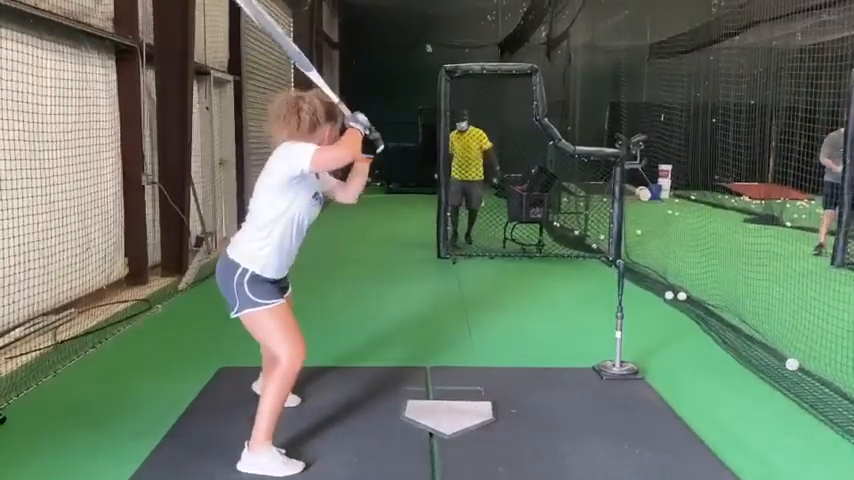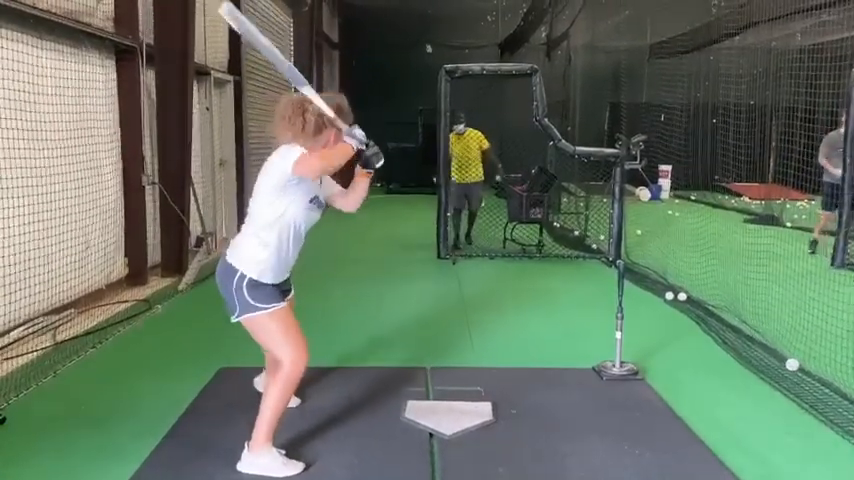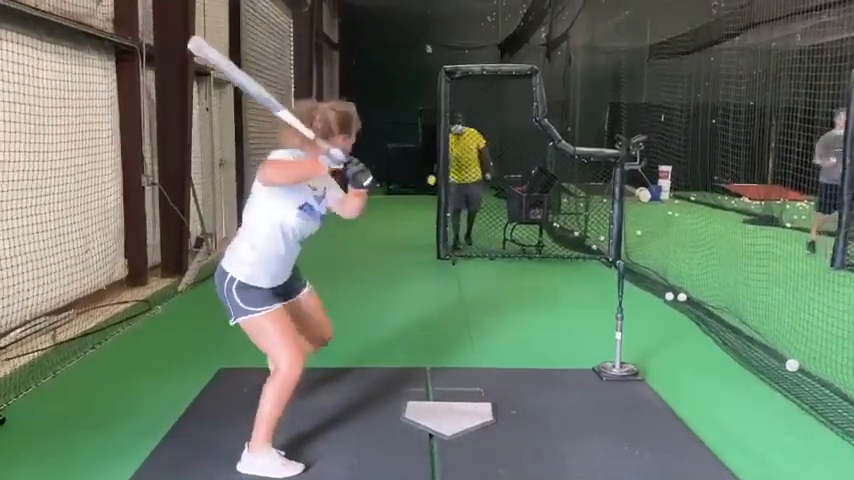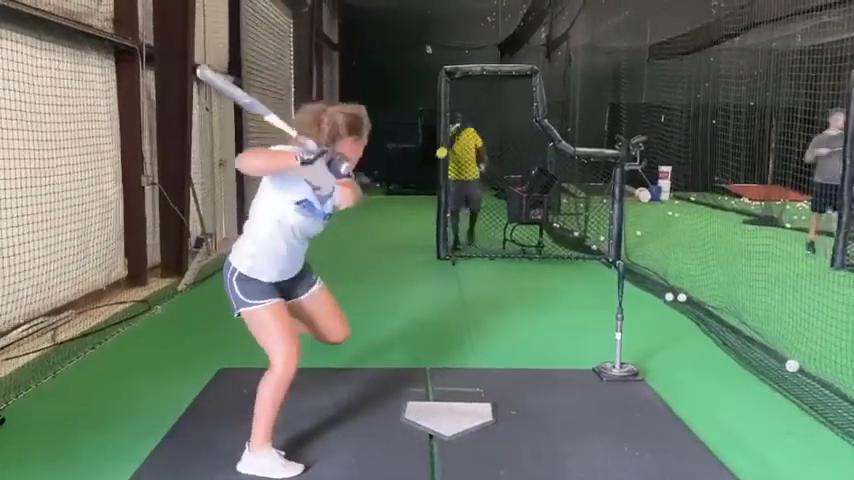
dt=0.2s
person 1, frame 1
left shoulder: (312, 170)
right shoulder: (292, 154)
left elbow: (348, 194)
right elbow: (341, 155)
left wrist: (366, 152)
right wrist: (357, 128)
left hip: (269, 270)
right hip: (245, 273)
left knee: (279, 334)
right knee: (292, 354)
left ankle: (266, 382)
person 1, frame 2
left shoulder: (317, 174)
right shoulder: (288, 156)
left elbow: (349, 203)
right elbow: (315, 164)
left wrist: (366, 166)
right wrist: (352, 145)
left hip: (274, 273)
right hip: (246, 277)
left knee: (285, 339)
right knee: (294, 359)
left ankle: (268, 380)
person 1, frame 3
left shoulder: (323, 182)
right shoulder: (289, 160)
left elbow: (351, 211)
right elbow: (266, 175)
left wrist: (359, 183)
right wrist: (328, 163)
left hip: (282, 275)
right hip: (244, 280)
left knee: (320, 337)
right knee: (292, 362)
left ankle: (279, 360)
person 1, frame 4
left shoulder: (331, 177)
right shoulder: (291, 160)
left elbow: (349, 200)
right elbow: (245, 161)
left wrist: (342, 173)
right wrist: (298, 157)
left hip: (293, 270)
right hip: (249, 274)
left knee: (338, 334)
right knee: (286, 358)
left ankle: (282, 333)
person 2, frame 1
right shoulder: (833, 137)
right elbow: (823, 158)
right wrist: (836, 167)
right hip: (832, 180)
right knee: (829, 213)
right ankle: (821, 243)
person 2, frame 2
right shoulder: (831, 137)
right elbow: (821, 158)
right wrist: (832, 170)
right hip: (832, 181)
right knee: (828, 214)
right ankle: (815, 238)
person 2, frame 3
right shoulder: (826, 139)
right elbow: (817, 159)
right wrist: (826, 162)
right hip: (827, 183)
right knee: (823, 215)
right ankle: (812, 240)
person 2, frame 4
left shoulder: (846, 138)
right shoulder: (819, 139)
right elbow: (808, 159)
right wrist: (816, 152)
left hip: (840, 183)
right hip: (822, 182)
left knee: (839, 215)
right knee: (817, 213)
right ankle: (811, 241)
person 3, frame 1
left shoulder: (479, 134)
right shoulder: (452, 136)
left elbow: (489, 152)
left wrist: (496, 170)
left hip: (475, 178)
right hip: (457, 177)
left knee: (473, 208)
right knee: (454, 206)
left ankle: (468, 233)
right ankle: (454, 234)
person 3, frame 2
left shoulder: (477, 135)
right shoulder: (450, 138)
left elbow: (488, 152)
left wrist: (498, 168)
left hip: (475, 179)
right hip: (457, 179)
left knee: (473, 209)
right knee: (457, 209)
left ankle: (468, 234)
right ankle: (456, 238)
person 3, frame 3
left shoulder: (474, 133)
right shoulder: (448, 139)
left elbow: (483, 150)
left wrist: (488, 168)
left hip: (474, 178)
right hip: (456, 180)
left knee: (473, 209)
right knee: (456, 209)
left ankle: (468, 234)
right ankle: (456, 238)
person 3, frame 4
left shoulder: (472, 132)
right shoulder: (448, 137)
left elbow: (481, 148)
right elbow: (447, 150)
left wrist: (482, 162)
right wrist: (455, 134)
left hip: (472, 177)
right hip: (455, 178)
left knee: (475, 207)
right knee: (454, 209)
left ankle: (470, 231)
right ankle: (456, 239)
